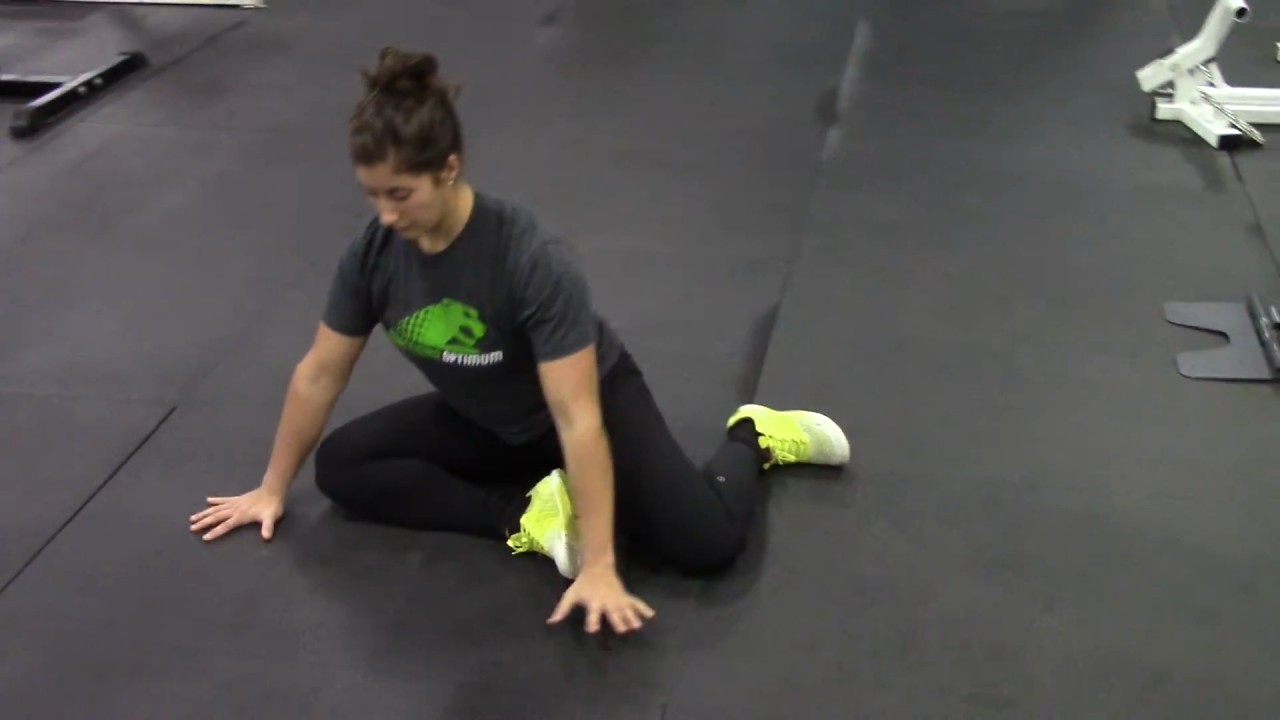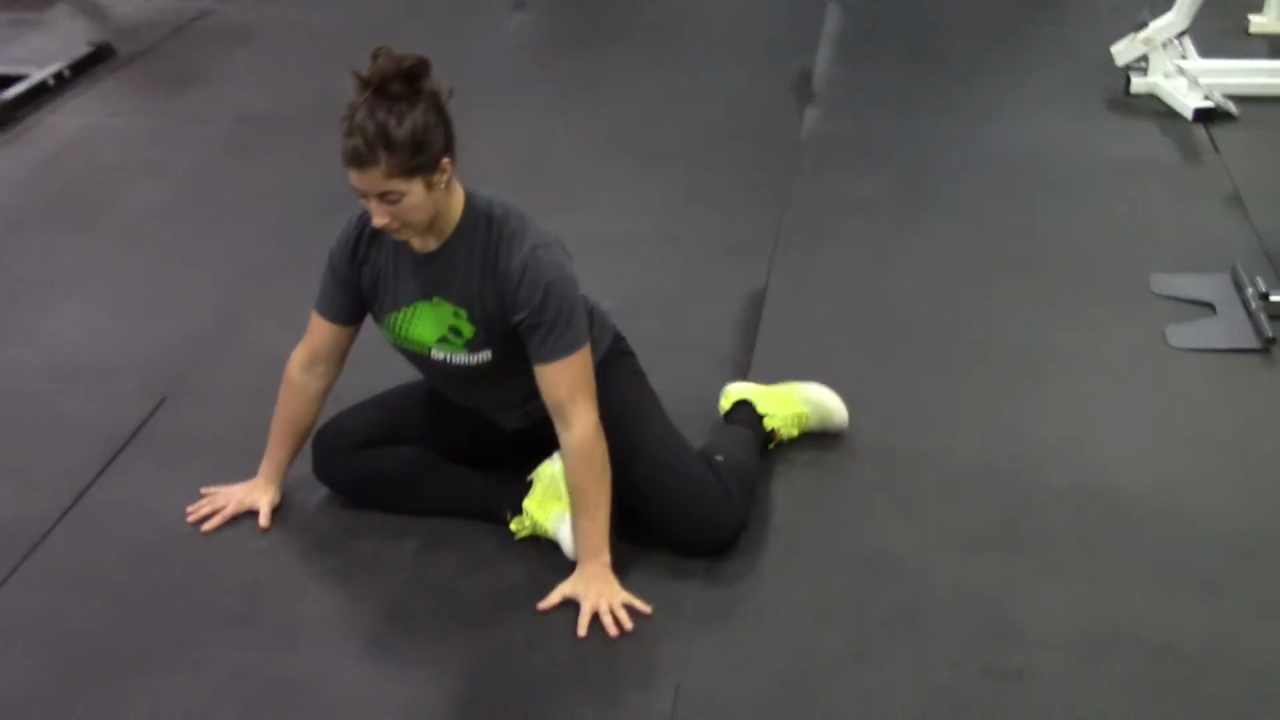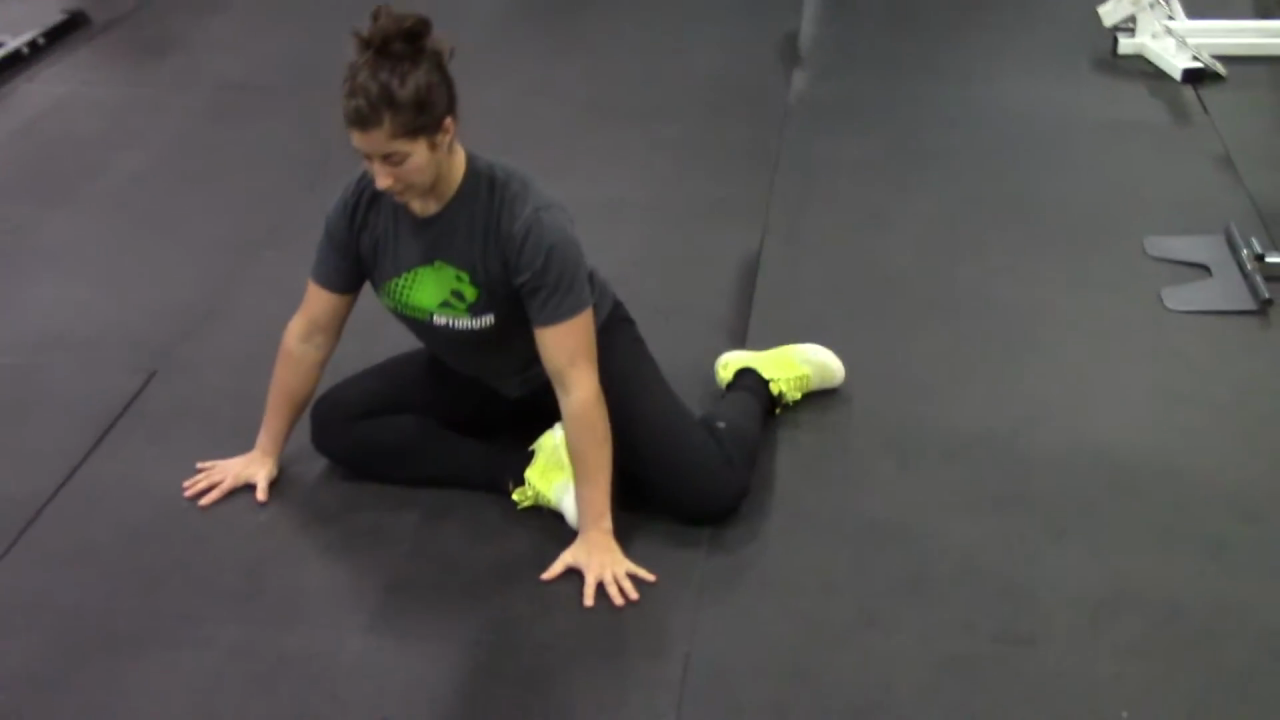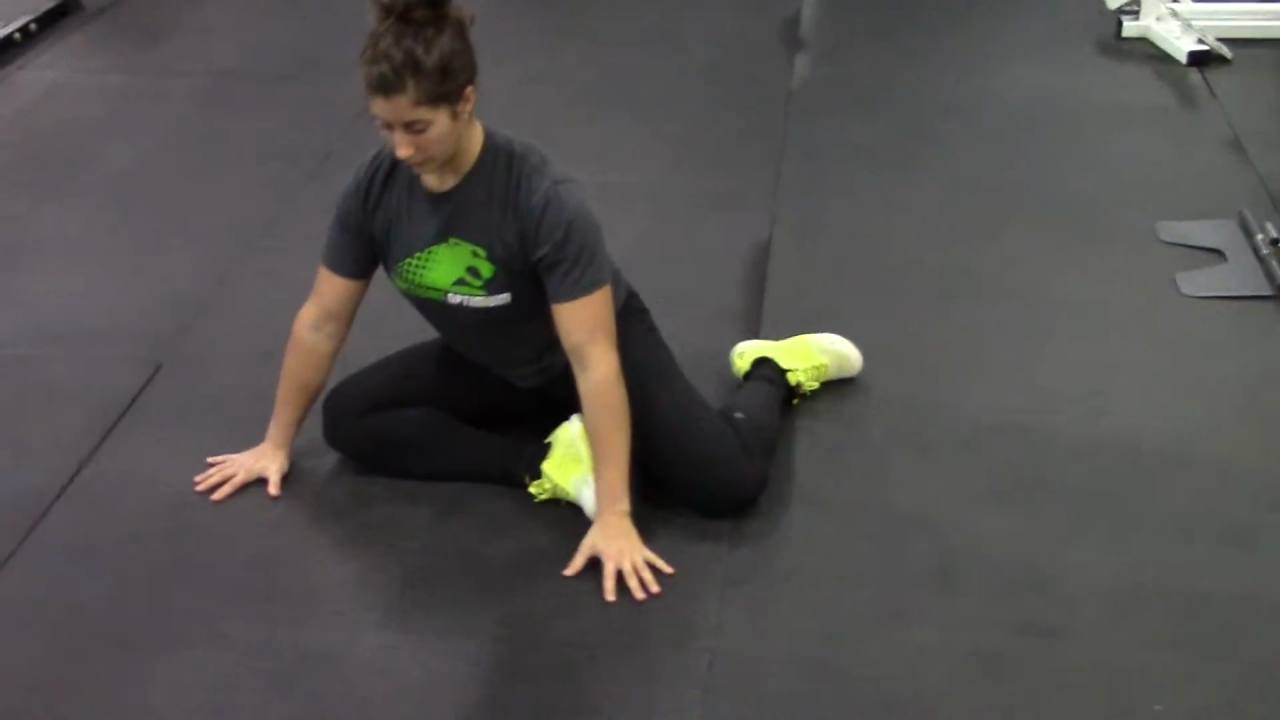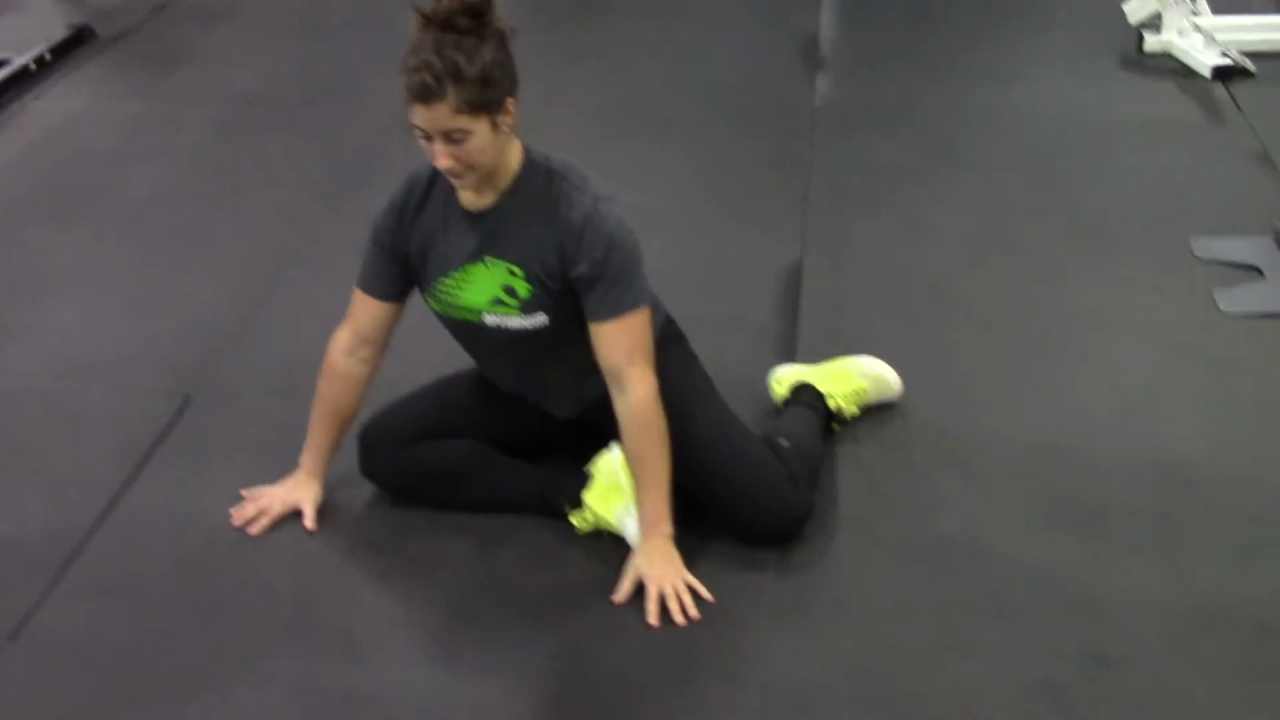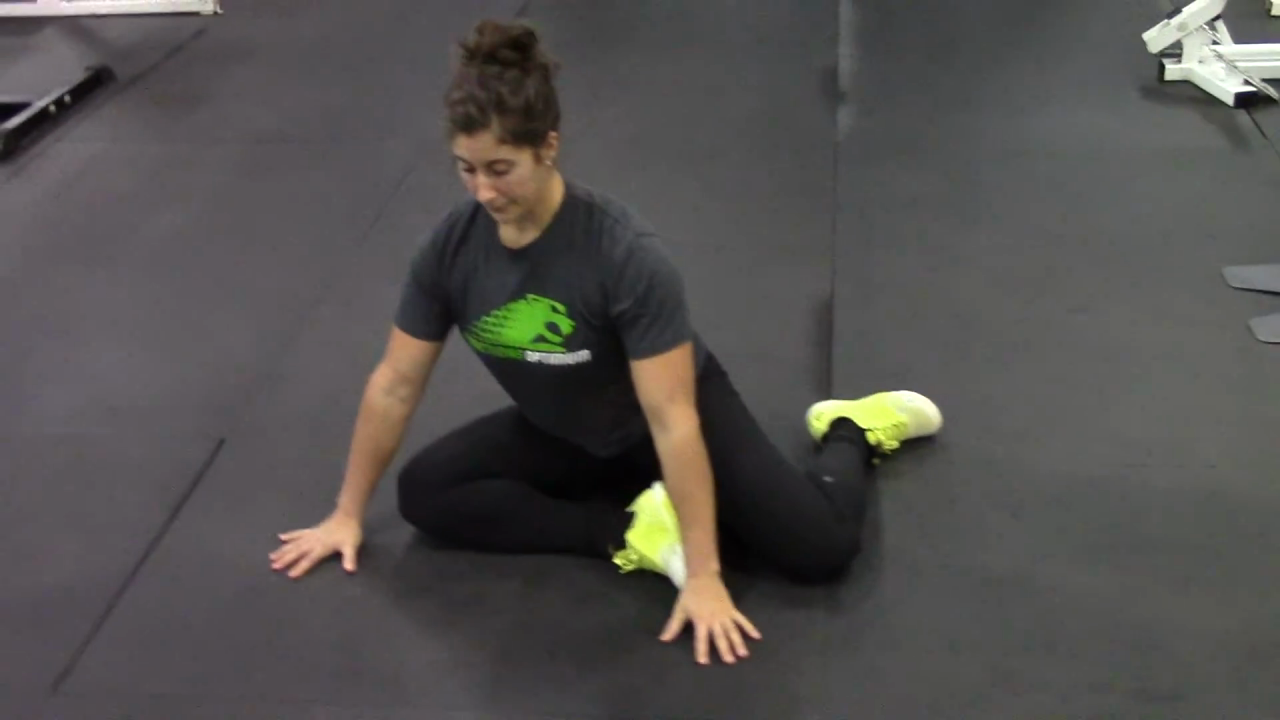
dt=0.2s
person 1, frame 1
left shoulder: (533, 260)
right shoulder: (375, 251)
left elbow: (578, 421)
right elbow: (320, 375)
left wrist: (599, 569)
right wrist: (271, 489)
left hip: (591, 398)
right hip: (484, 424)
left knee: (704, 543)
right knee: (340, 467)
left ankle: (751, 439)
right ankle: (524, 513)
person 1, frame 2
left shoulder: (526, 260)
right shoulder: (362, 243)
left elbow: (575, 421)
right elbow: (312, 365)
left wrist: (595, 566)
right wrist: (268, 478)
left hip: (587, 382)
right hip: (476, 408)
left knee: (707, 524)
right knee: (337, 455)
left ankle: (751, 419)
right ankle: (528, 495)
person 1, frame 3
left shoulder: (528, 222)
right shoulder: (361, 207)
left elbow: (575, 386)
right elbow: (310, 334)
left wrist: (597, 533)
right wrist: (265, 450)
left hip: (585, 350)
right hip: (474, 376)
left knee: (708, 492)
right knee: (336, 425)
left ankle: (754, 382)
right ankle: (531, 467)
person 1, frame 4
left shoulder: (544, 198)
right shoulder: (375, 187)
left elbow: (594, 363)
right elbow: (322, 322)
left wrist: (614, 517)
right wrist: (276, 443)
left hip: (591, 343)
right hip: (487, 366)
left knee: (727, 483)
right knee: (347, 419)
left ankle: (771, 372)
right ankle: (545, 458)
person 1, frame 5
left shoulder: (583, 217)
right shoulder: (411, 208)
left elbow: (631, 383)
right elbow: (355, 346)
left wrist: (656, 540)
right wrist: (309, 473)
left hip: (635, 367)
right hip: (523, 394)
left knee: (771, 510)
right knee: (383, 451)
left ankle: (812, 396)
right ankle: (586, 490)
person 1, frame 6
left shoulder: (625, 253)
right shoulder: (450, 247)
left elbow: (671, 420)
right elbow: (394, 386)
left wrist: (704, 576)
right wrist: (347, 514)
left hip: (673, 409)
right hip: (562, 434)
left knee: (819, 548)
right knee: (423, 493)
left ankle: (850, 432)
right ankle: (630, 528)
